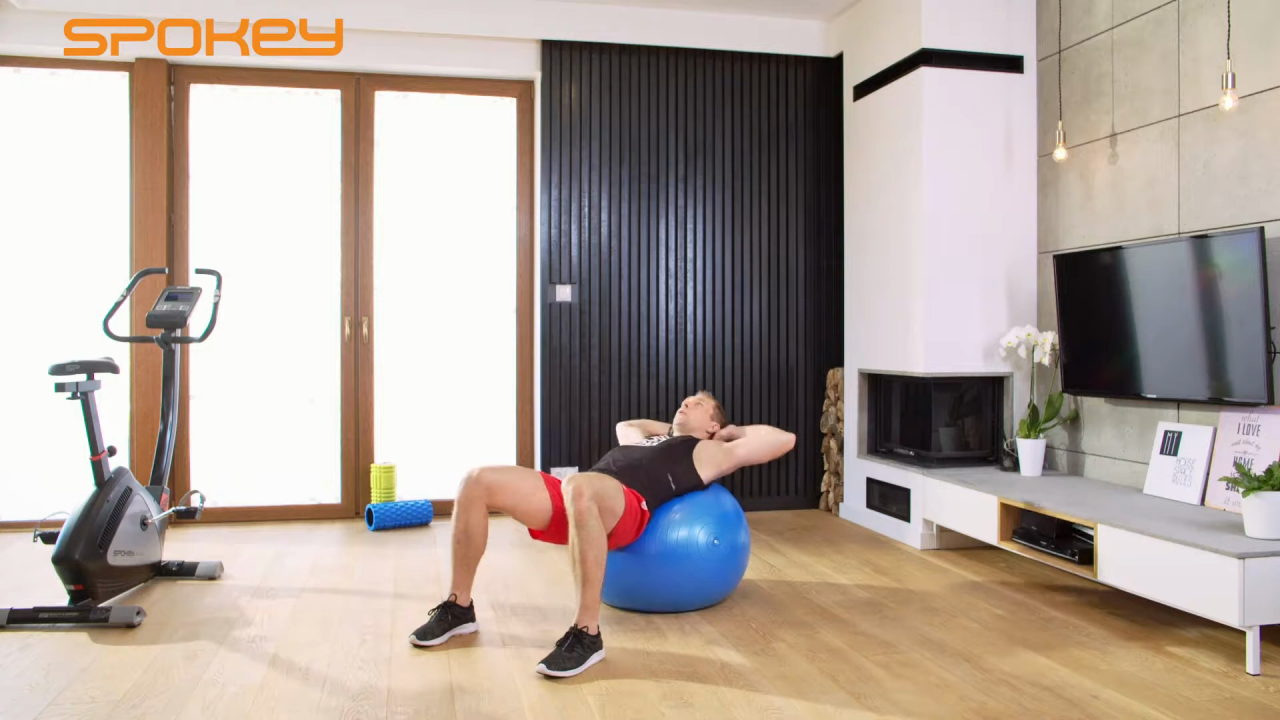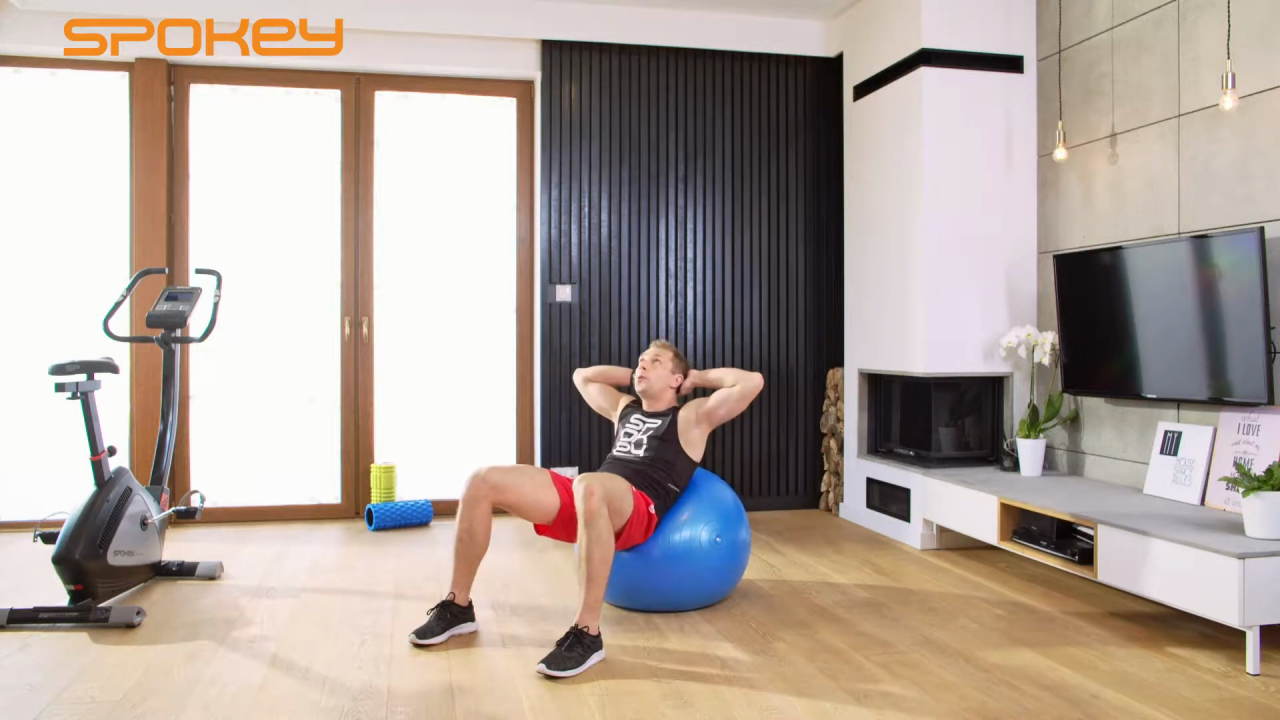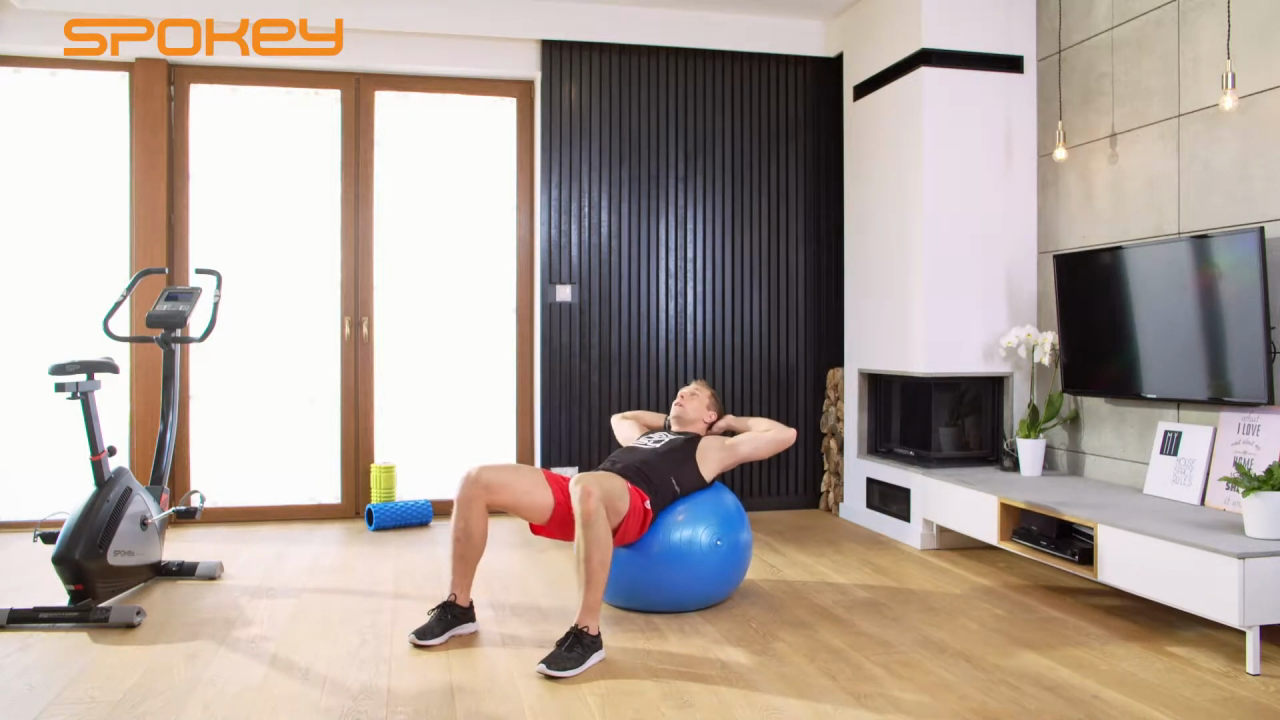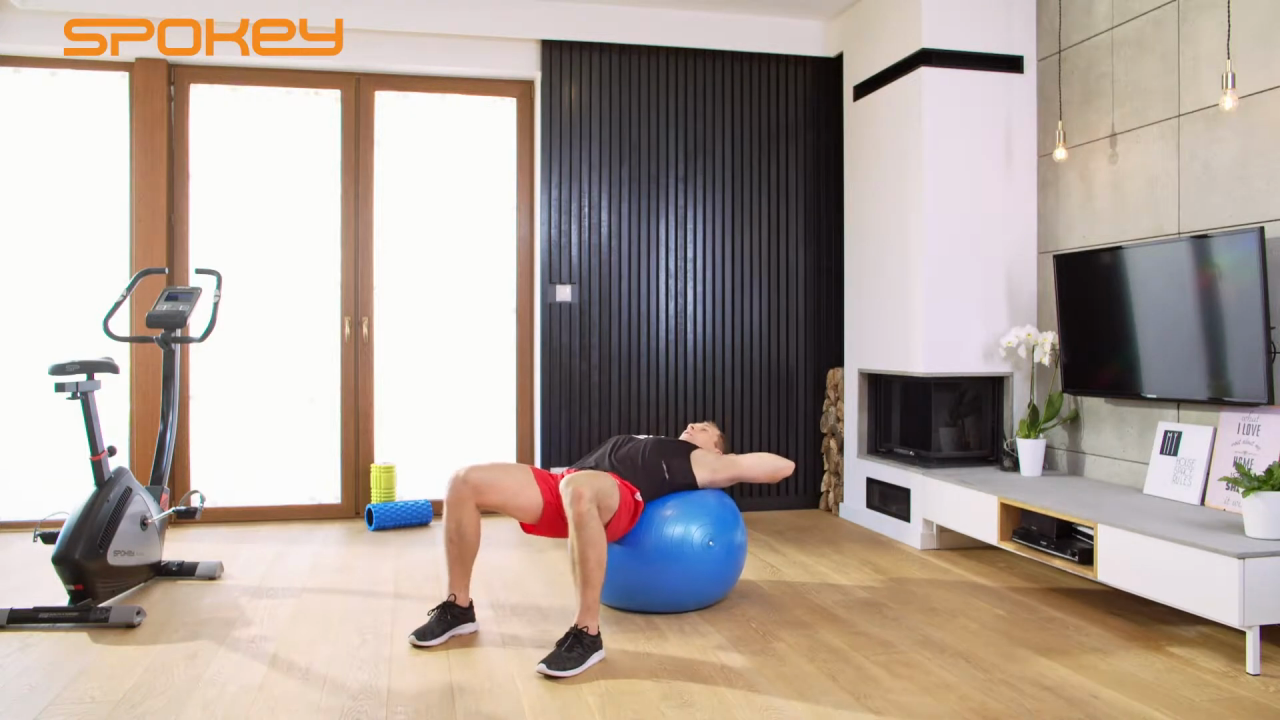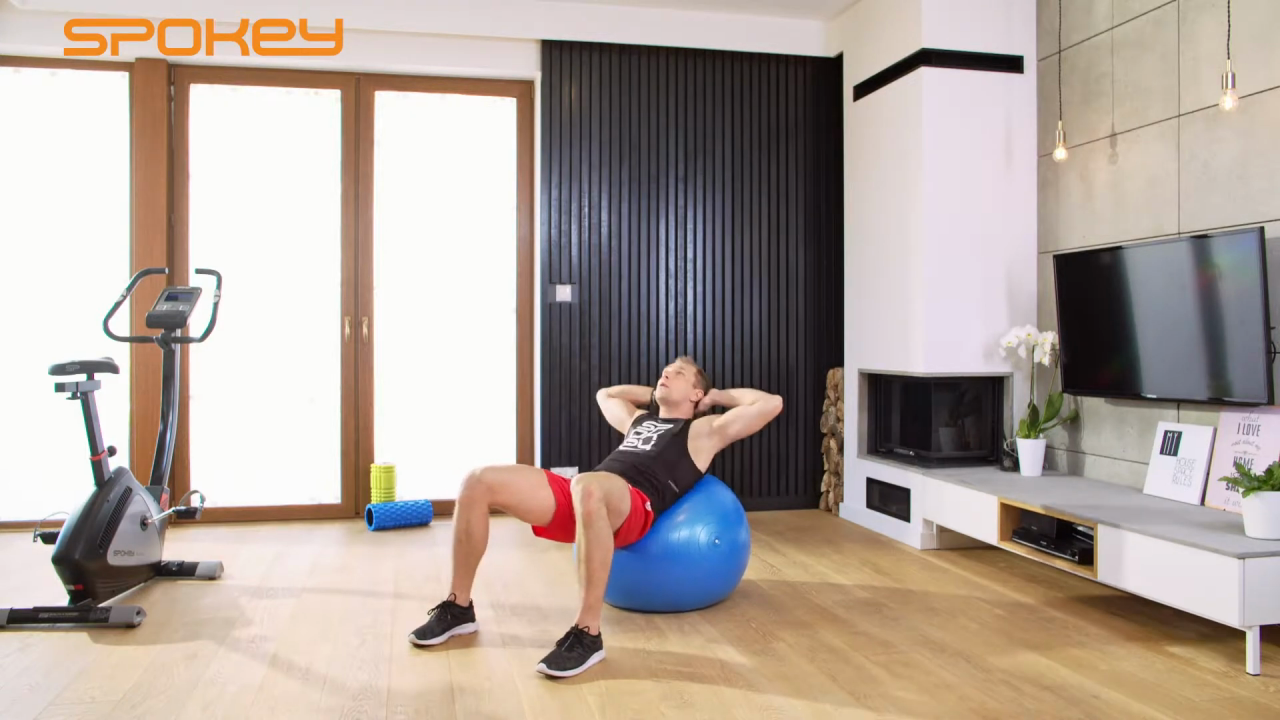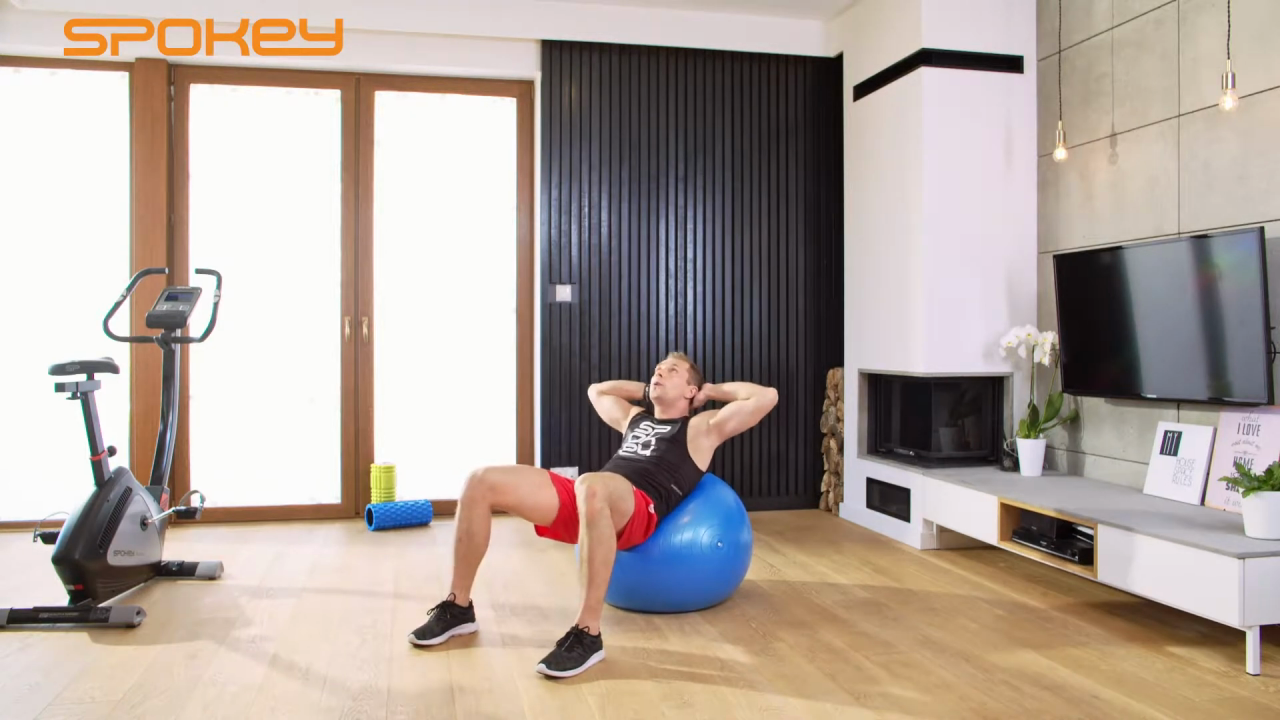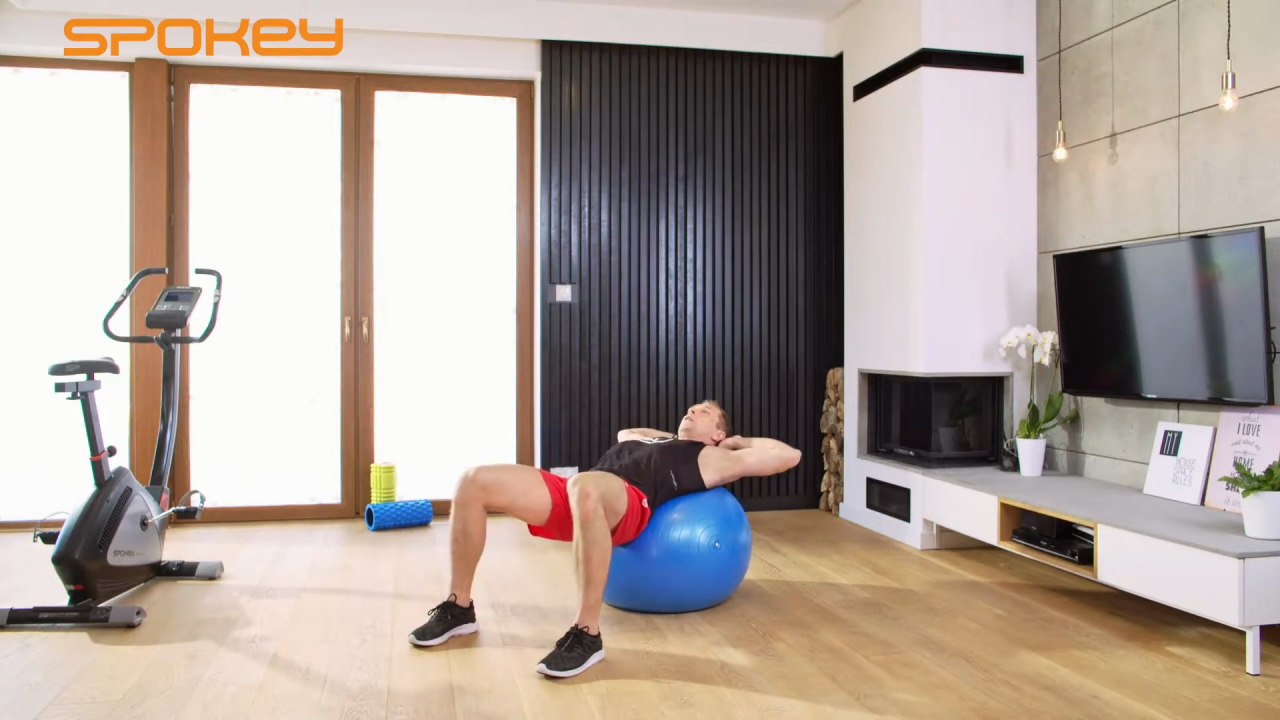
dt=0.7s
person 1, frame 1
left shoulder: (710, 451)
right shoulder: (652, 439)
left elbow: (785, 440)
right elbow: (624, 425)
left wrist: (731, 429)
right wrist: (672, 427)
left hip: (627, 506)
right hip: (578, 495)
left knee: (578, 488)
right knee: (478, 481)
left ankle: (587, 633)
right ankle: (458, 607)
person 1, frame 2
left shoulder: (691, 418)
right shoulder: (625, 409)
left elbow: (752, 382)
right elbow: (583, 376)
left wrist: (699, 376)
right wrist: (631, 375)
left hip: (636, 510)
right hip: (589, 498)
left knee: (590, 488)
right knee: (483, 482)
left ankle: (587, 634)
right ankle: (458, 606)
person 1, frame 3
left shoulder: (711, 449)
right shoulder: (649, 436)
left elbow: (785, 435)
right elbow: (619, 418)
left wrist: (733, 422)
right wrist: (667, 421)
left hip: (632, 505)
right hip: (579, 493)
left knee: (586, 491)
right knee: (477, 481)
left ankle: (588, 634)
right ankle: (459, 607)
person 1, frame 4
left shoulder: (707, 463)
right shoulder: (662, 451)
left elbow: (784, 466)
left wrist: (732, 454)
left hip: (620, 493)
right hip: (568, 484)
left knee: (578, 491)
right knee: (465, 483)
left ankle: (587, 633)
right ankle: (458, 607)
person 1, frame 5
left shoulder: (703, 430)
right shoulder: (640, 419)
left elbow: (770, 404)
right elbow: (606, 394)
left wrist: (718, 396)
right wrist: (652, 393)
left hip: (635, 508)
right hip: (583, 498)
left knee: (588, 487)
right knee: (480, 482)
left ankle: (587, 634)
right ankle: (458, 607)
person 1, frame 6
left shoulder: (701, 427)
right shoulder: (636, 418)
left elbow: (766, 396)
right elbow: (598, 390)
left wrist: (713, 390)
right wrist: (647, 390)
left hip: (639, 509)
right hip: (587, 499)
left knee: (592, 487)
right knee: (482, 481)
left ankle: (588, 634)
right ankle: (458, 607)
person 1, frame 7
left shoulder: (713, 459)
right shoulder: (666, 443)
left elbow: (789, 456)
right elbow: (624, 433)
left wrist: (738, 440)
left hip: (628, 503)
right hip: (576, 494)
left knee: (585, 490)
right knee: (475, 482)
left ankle: (587, 634)
right ankle: (459, 608)
